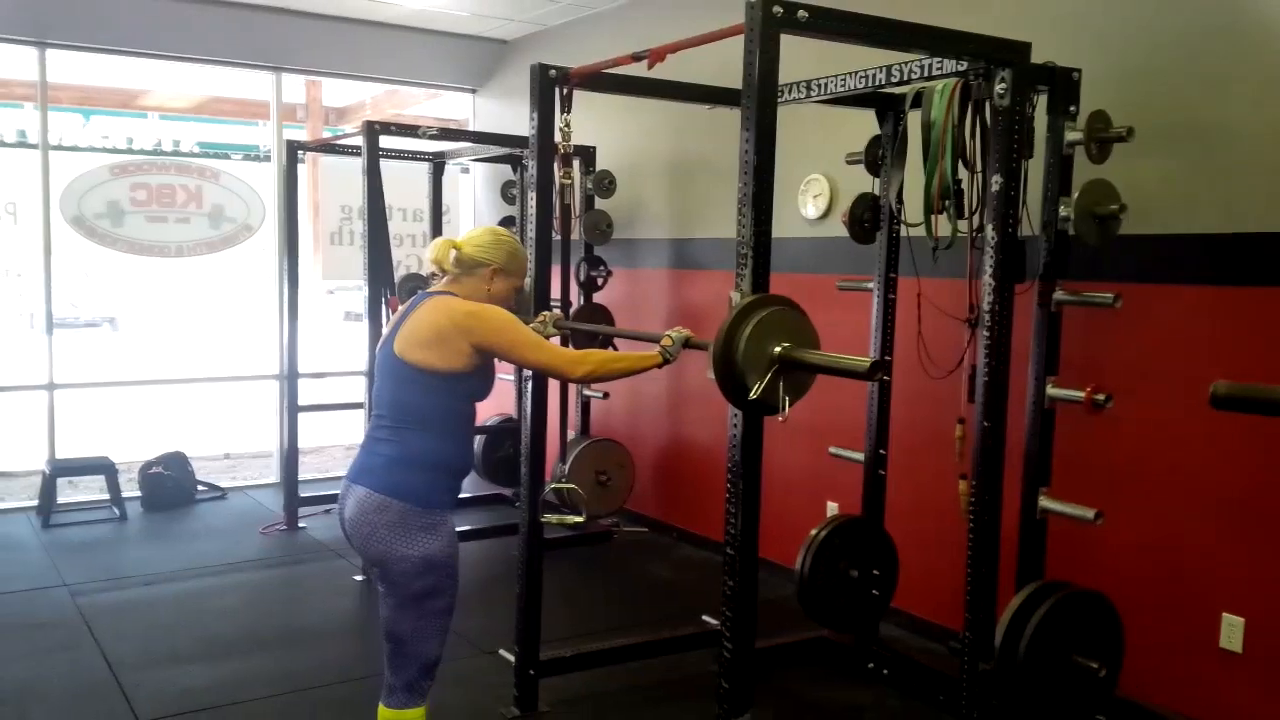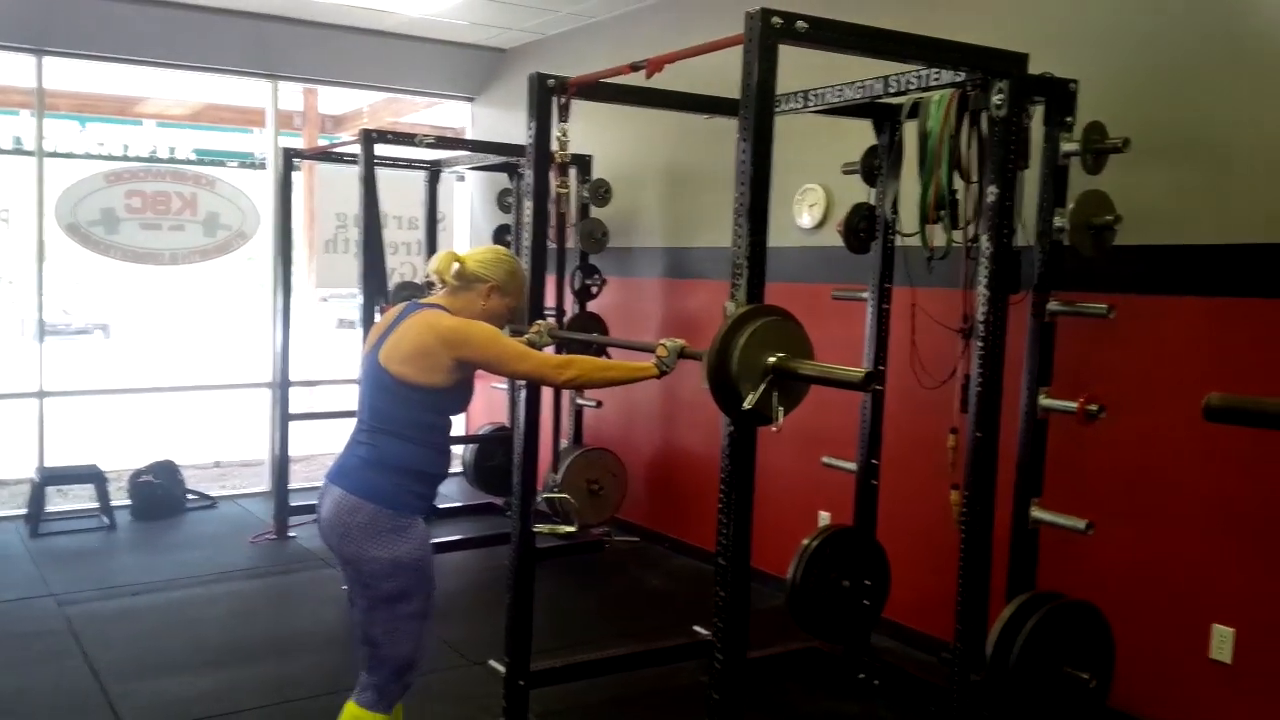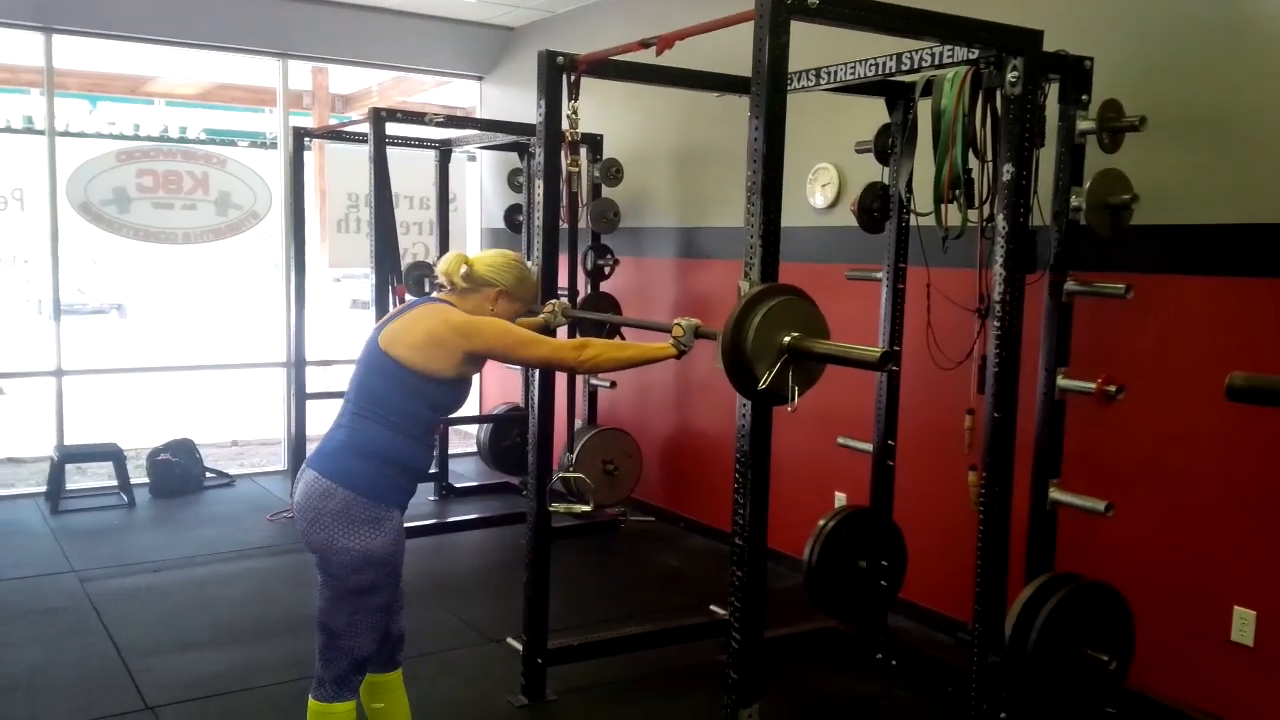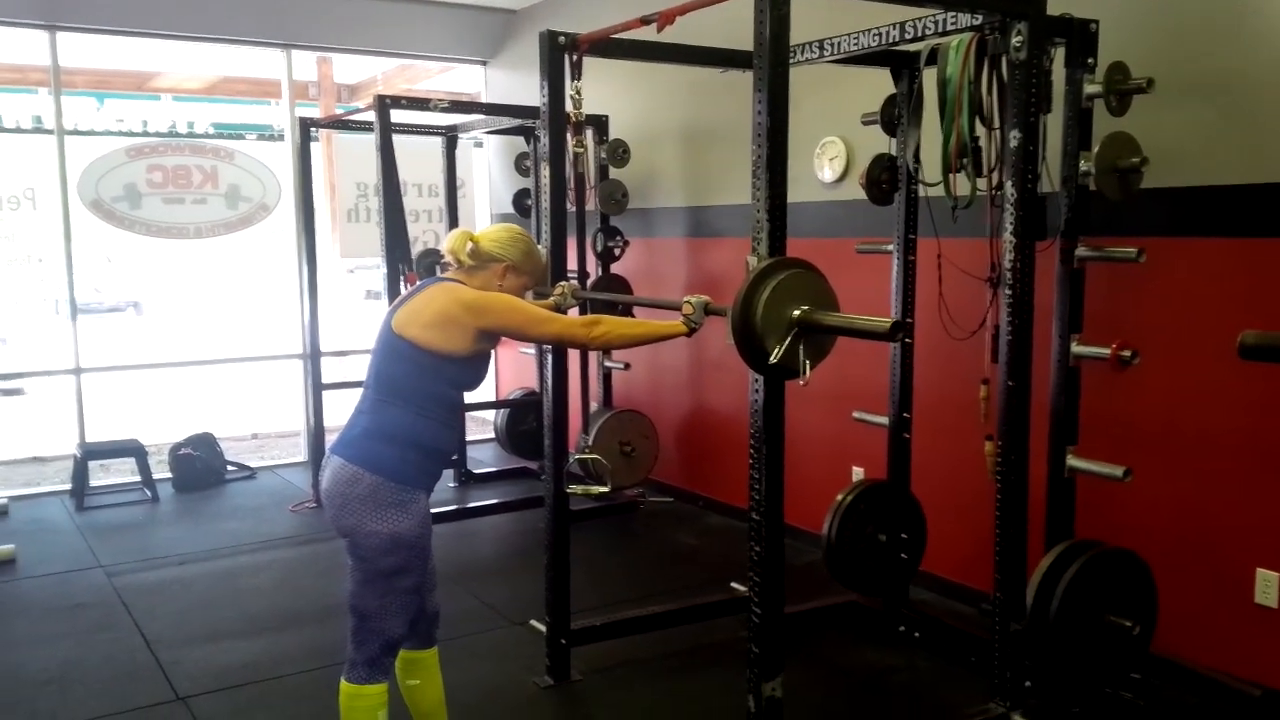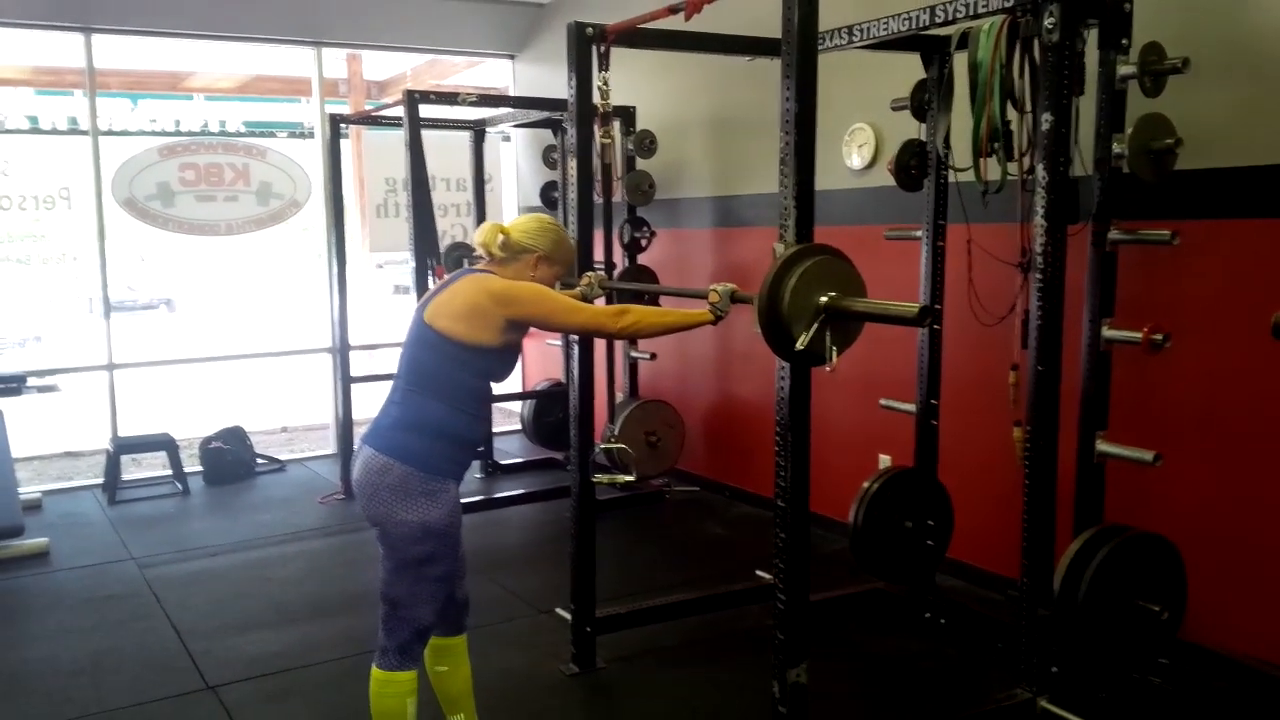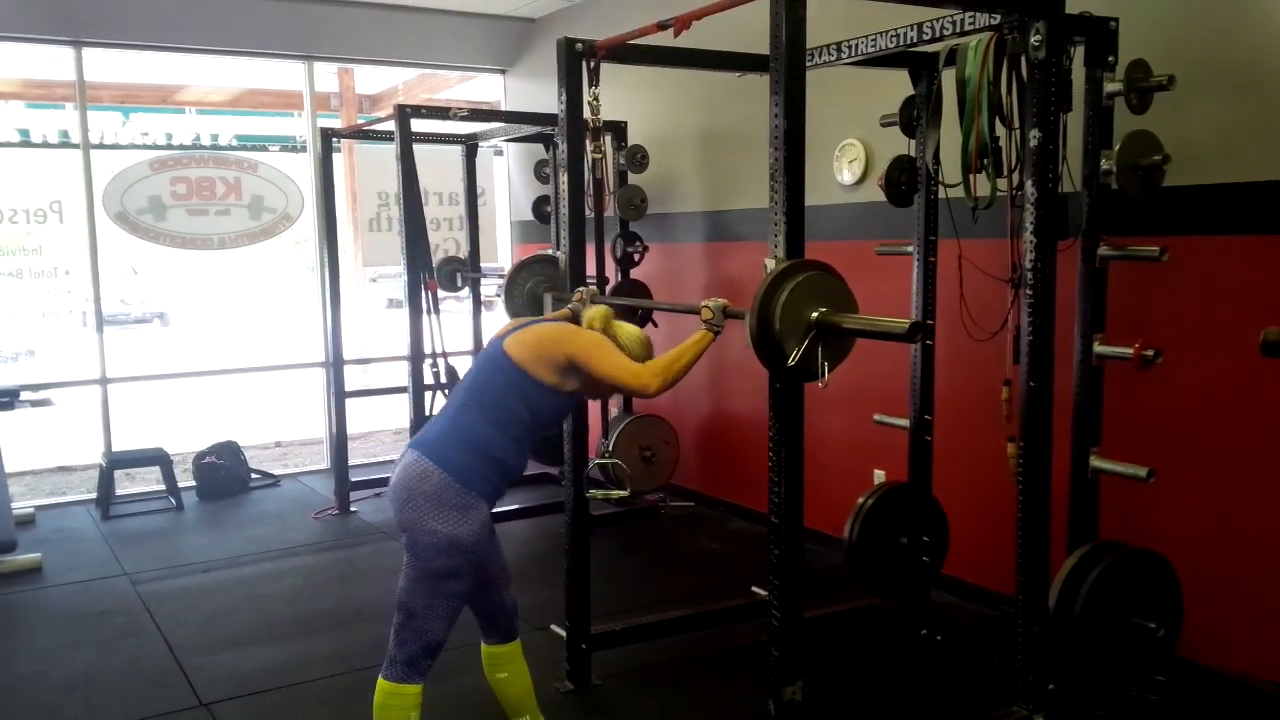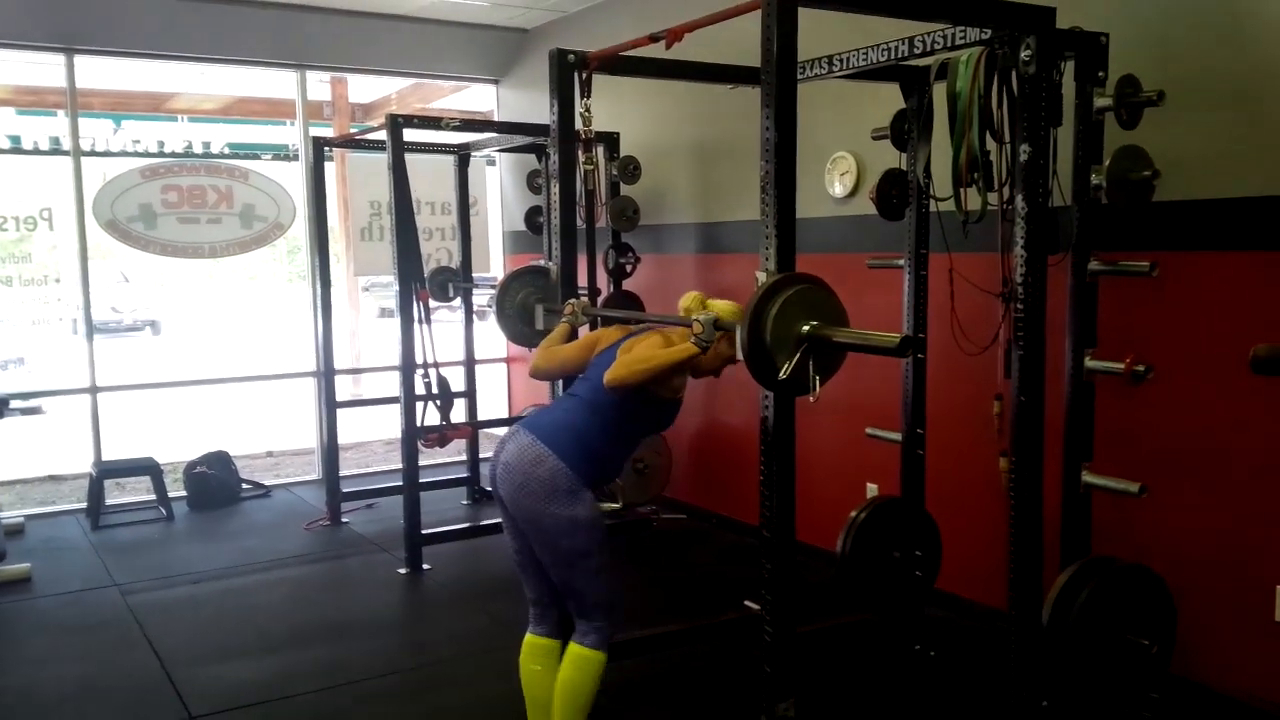
dt=0.7s
person 1, frame 1
left shoulder: (419, 308)
right shoulder: (468, 317)
right elbow: (576, 367)
left wrist: (533, 335)
right wrist: (661, 354)
left hip: (372, 498)
right hip: (404, 511)
left knee: (412, 655)
right knee: (412, 668)
person 1, frame 2
left shoulder: (405, 316)
right shoulder: (451, 332)
right elbow: (562, 372)
left wrist: (526, 342)
right wrist: (655, 366)
left hip: (352, 500)
right hip: (381, 515)
left knee: (385, 665)
right knee: (387, 680)
person 1, frame 3
left shoulder: (426, 315)
right shoulder: (455, 327)
right elbow: (577, 356)
left wrist: (544, 322)
right wrist: (671, 347)
left hip: (338, 488)
right hip: (354, 504)
left knee: (383, 646)
right knee: (345, 662)
person 1, frame 4
left shoulder: (438, 295)
right shoulder: (466, 305)
right elbow: (588, 333)
left wrist: (553, 304)
right wrist: (682, 325)
left hip: (369, 475)
right hip: (380, 487)
left knee: (420, 625)
right knee: (376, 646)
person 1, frame 5
left shoulder: (472, 286)
right shoulder: (498, 295)
right elbow: (616, 322)
left wrist: (579, 294)
right wrist: (710, 314)
left hip: (403, 465)
right hip: (411, 478)
left knee: (449, 613)
right knee: (406, 634)
person 1, frame 6
left shoulder: (544, 331)
right shoulder: (576, 340)
right elbow: (649, 381)
left wrist: (574, 310)
right wrist: (707, 331)
left hip: (441, 480)
right hip: (444, 491)
left knee: (500, 619)
right knee: (415, 649)
person 1, frame 7
left shoulder: (626, 331)
right shoulder: (670, 344)
left elbow: (540, 364)
right elbow: (617, 378)
left wrist: (568, 322)
right wrist: (691, 351)
left hip: (516, 456)
right hip: (550, 477)
left knee: (547, 616)
right knee: (593, 623)
